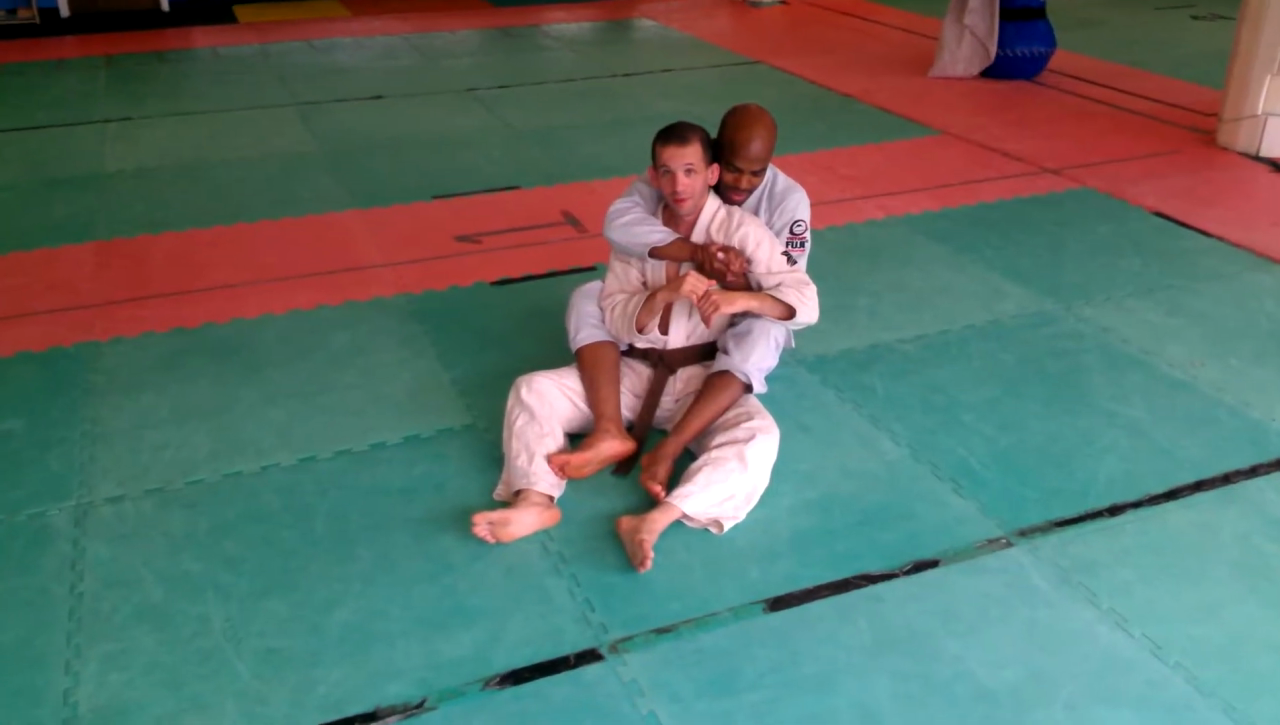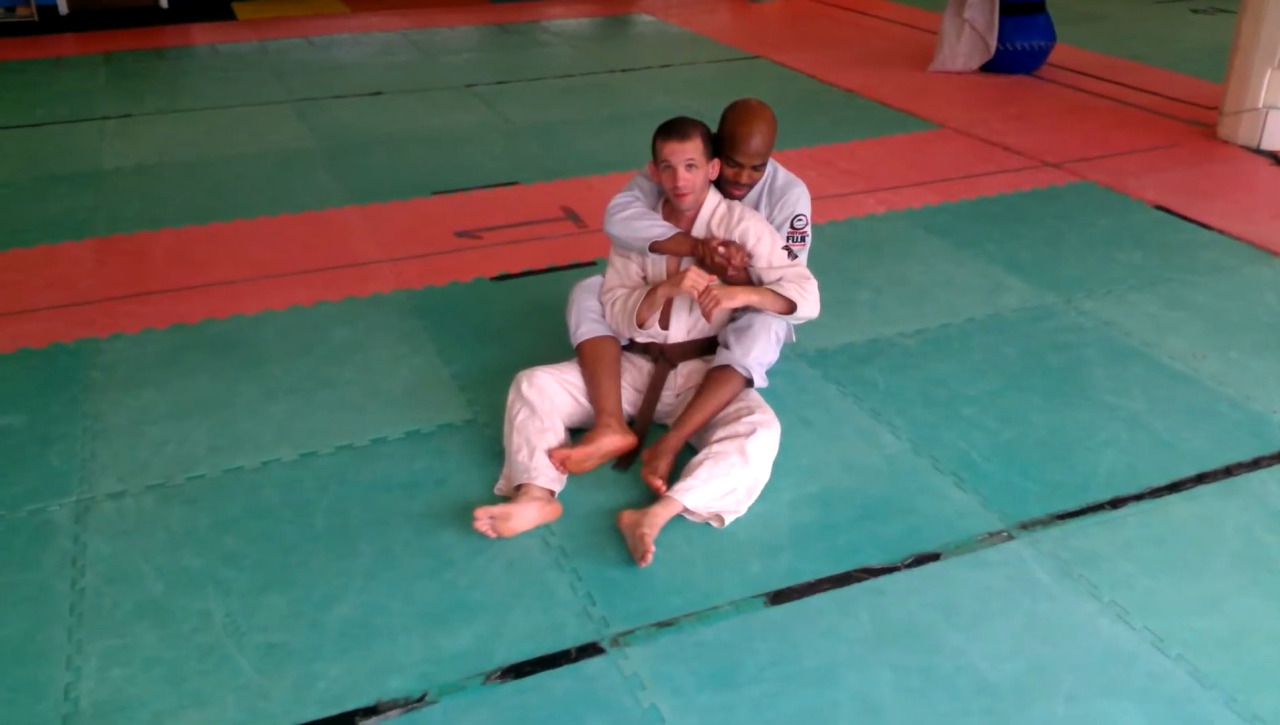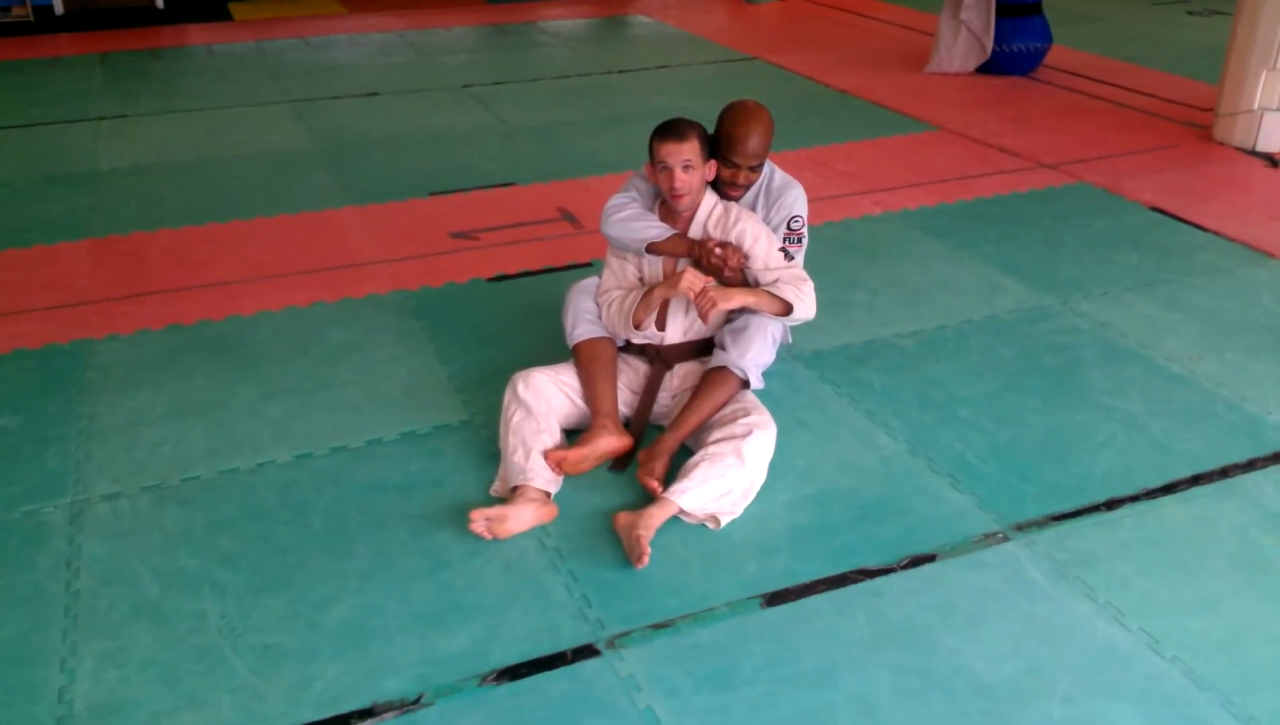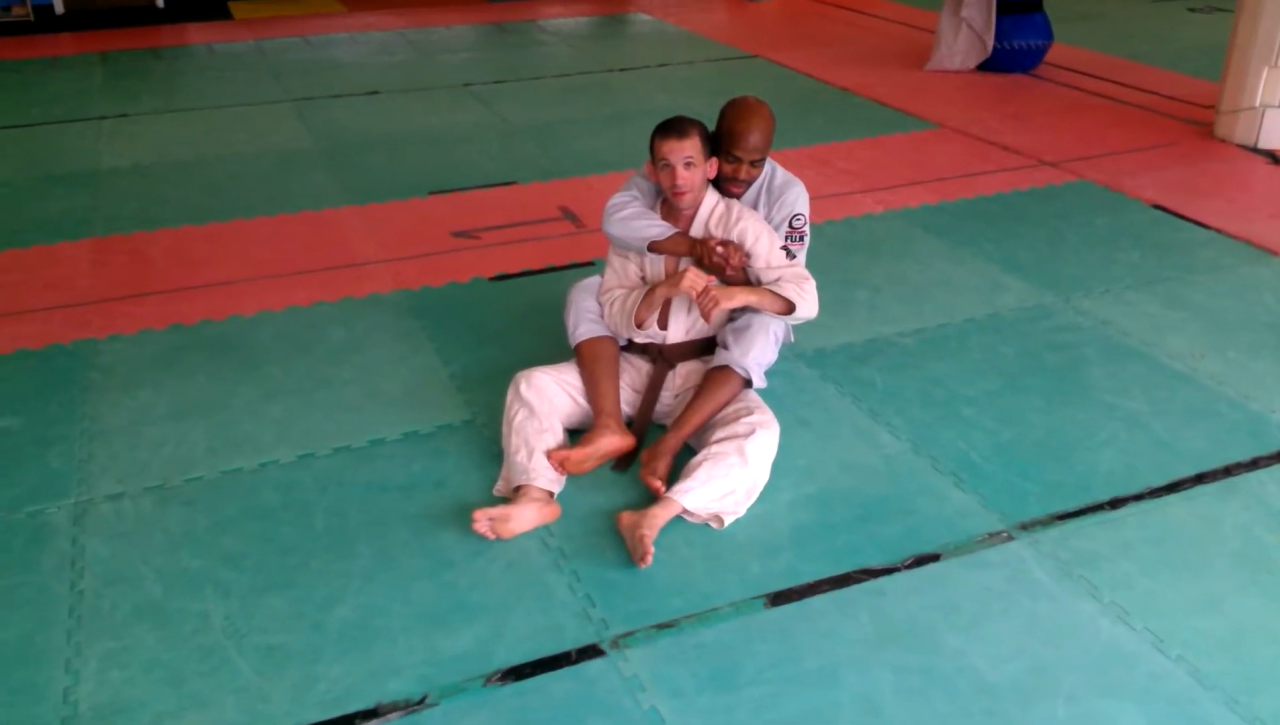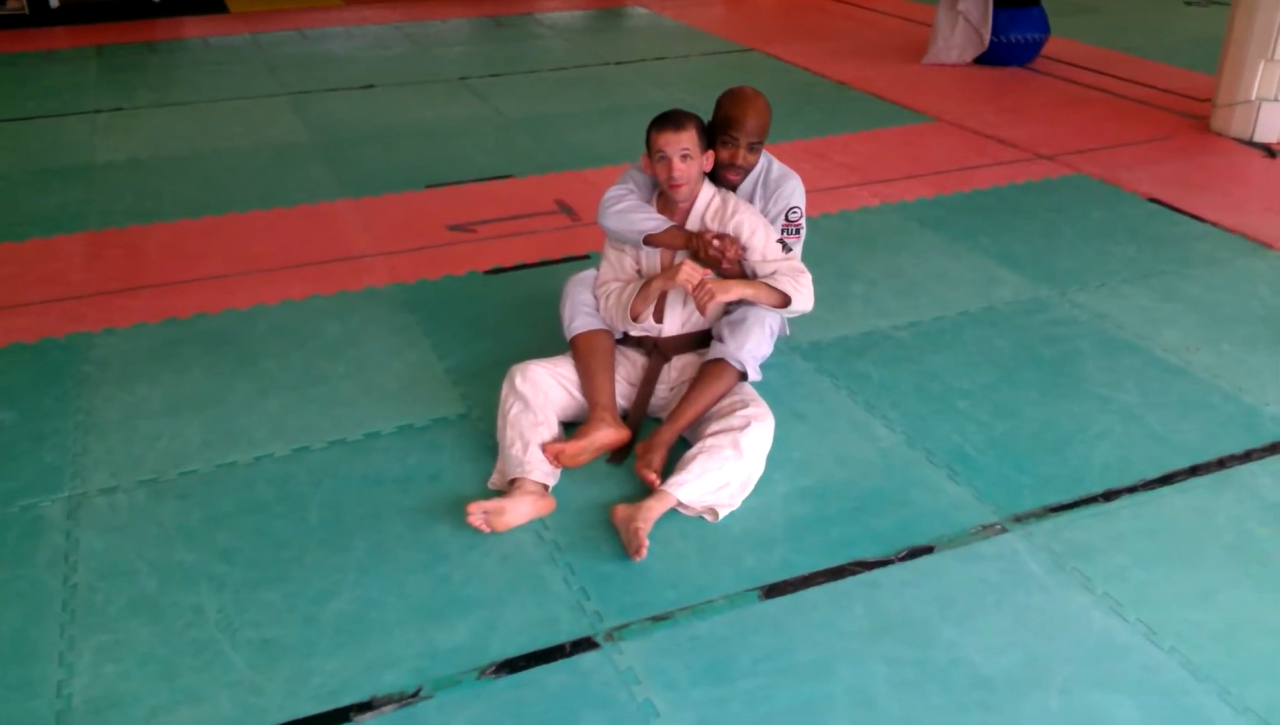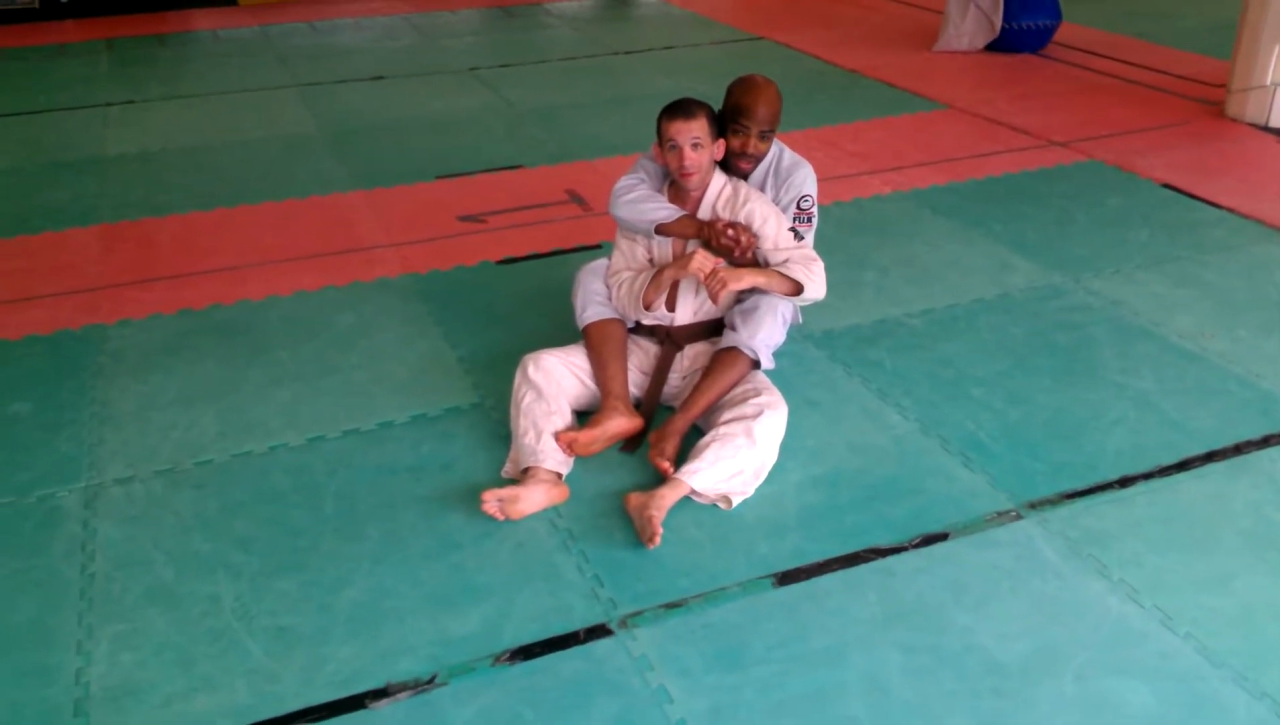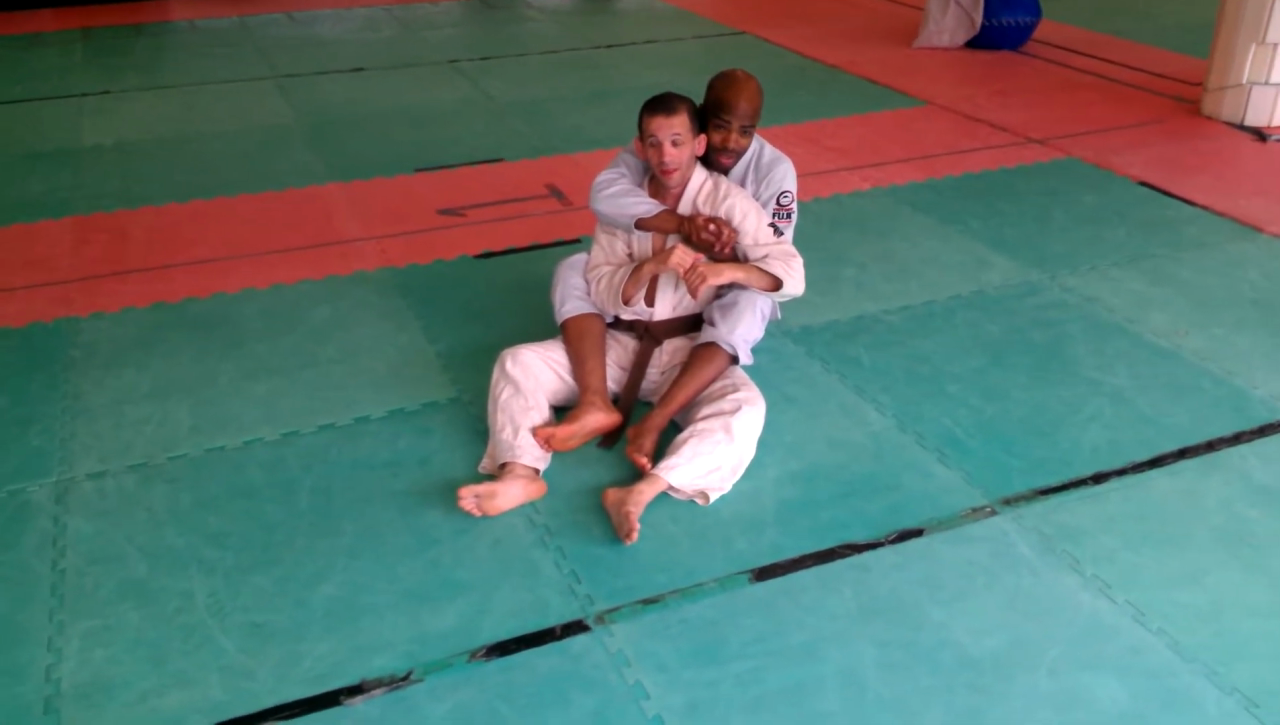
dt=0.3s
person 1, frame 1
left shoulder: (740, 230)
left elbow: (805, 302)
right elbow: (616, 321)
left wrist: (740, 299)
right wrist: (665, 294)
left hip: (705, 379)
right hip: (636, 372)
left knee: (758, 437)
right knee: (532, 390)
left ankle: (652, 522)
right ankle: (534, 502)
person 1, frame 2
left shoulder: (740, 225)
left elbow: (806, 297)
right elbow: (616, 316)
left wrist: (740, 293)
right wrist: (665, 288)
left hip: (706, 373)
right hip: (636, 366)
left knee: (758, 431)
right knee: (533, 385)
left ankle: (653, 516)
right ankle: (535, 496)
person 1, frame 3
left shoulder: (737, 226)
left elbow: (803, 298)
right elbow: (613, 317)
left wrist: (737, 295)
right wrist: (662, 290)
left hip: (702, 374)
right hip: (633, 367)
left knee: (755, 432)
right knee: (529, 386)
left ankle: (650, 517)
right ankle: (532, 497)
person 1, frame 4
left shoulder: (739, 224)
left elbow: (804, 297)
right elbow: (615, 317)
left wrist: (739, 295)
right wrist: (664, 289)
left hip: (704, 373)
right hip: (635, 366)
left knee: (758, 432)
right knee: (532, 385)
left ankle: (653, 517)
right ankle: (534, 498)
person 1, frame 5
left shoulder: (735, 216)
left elbow: (800, 290)
right elbow: (611, 309)
left wrist: (735, 287)
right wrist: (660, 282)
left hip: (699, 367)
right hip: (631, 359)
left knee: (753, 424)
right knee: (528, 378)
left ankle: (647, 509)
right ankle: (529, 490)
person 1, frame 6
left shoulder: (746, 206)
left elbow: (812, 278)
right elbow: (623, 299)
left wrist: (748, 276)
right wrist: (672, 271)
left hip: (712, 355)
right hip: (643, 348)
left knee: (766, 412)
right knee: (540, 368)
left ankle: (662, 497)
right ankle: (543, 479)
person 1, frame 7
left shoulder: (726, 201)
left elbow: (791, 275)
right elbow: (602, 293)
left wrist: (728, 270)
right wrist: (652, 266)
left hip: (690, 351)
right hip: (621, 343)
left knee: (743, 408)
right knee: (518, 363)
left ankle: (638, 494)
right ankle: (520, 474)
person 2, frame 1
left shoulder: (788, 199)
right elbow: (620, 220)
left wrist: (738, 282)
right wrist: (695, 251)
left hip: (732, 322)
left knee: (765, 335)
right knee: (588, 299)
left ankle: (668, 449)
right ankle: (610, 432)
person 2, frame 2
left shoulder: (788, 194)
right elbow: (620, 216)
left wrist: (739, 276)
right wrist: (695, 246)
left hip: (733, 317)
left knee: (765, 330)
right knee: (589, 294)
left ankle: (668, 445)
right ankle: (611, 426)
person 2, frame 3
left shoulder: (785, 195)
right elbow: (616, 217)
left wrist: (733, 277)
right wrist: (693, 248)
left hip: (729, 318)
left knee: (761, 331)
right knee: (585, 295)
left ankle: (664, 446)
right ankle: (606, 427)
person 2, frame 4
left shoulder: (787, 193)
right elbow: (618, 215)
left wrist: (736, 276)
right wrist: (694, 246)
left hip: (731, 316)
left knee: (763, 331)
right knee: (587, 294)
left ankle: (667, 446)
right ankle: (609, 427)
person 2, frame 5
left shoulder: (783, 185)
right elbow: (614, 208)
left wrist: (732, 269)
right wrist: (690, 240)
left hip: (728, 309)
left knee: (759, 324)
right knee: (583, 287)
left ankle: (661, 438)
right ankle: (604, 420)
person 2, frame 6
left shoulder: (794, 174)
right elbow: (625, 198)
left wrist: (744, 258)
right wrist: (702, 228)
left hip: (740, 297)
left knee: (771, 312)
right knee: (594, 276)
left ankle: (675, 427)
right ankle: (618, 408)
person 2, frame 7
left shoulder: (774, 170)
right elbow: (606, 193)
left wrist: (724, 253)
right wrist: (683, 224)
left hip: (718, 293)
left knee: (750, 307)
right knee: (574, 272)
left ankle: (654, 422)
right ankle: (595, 404)
